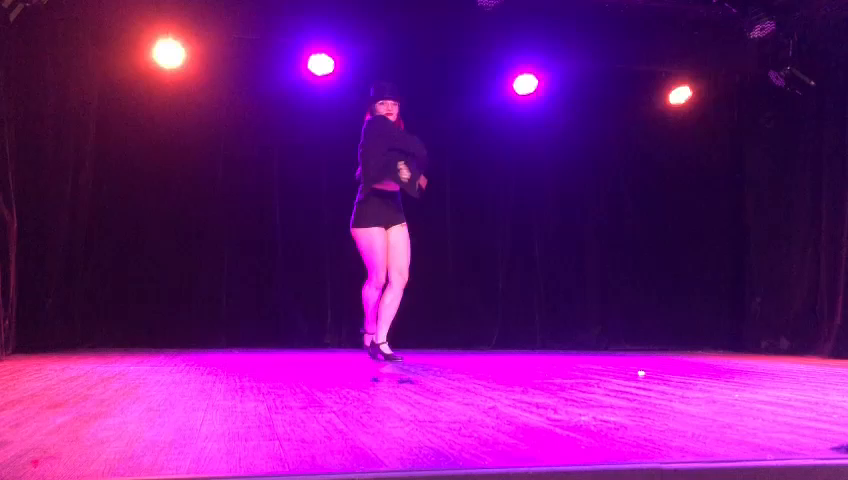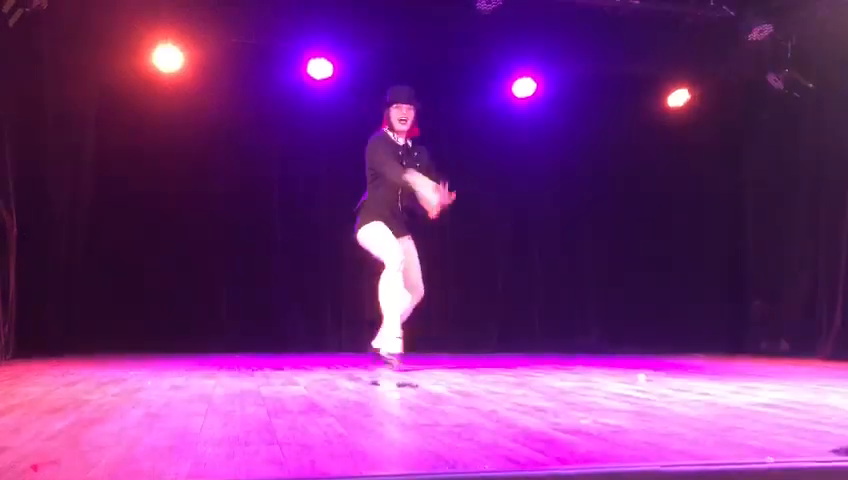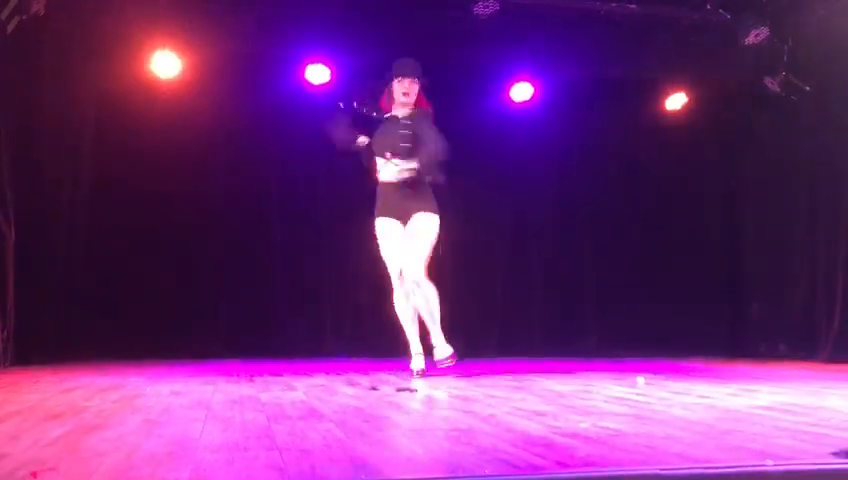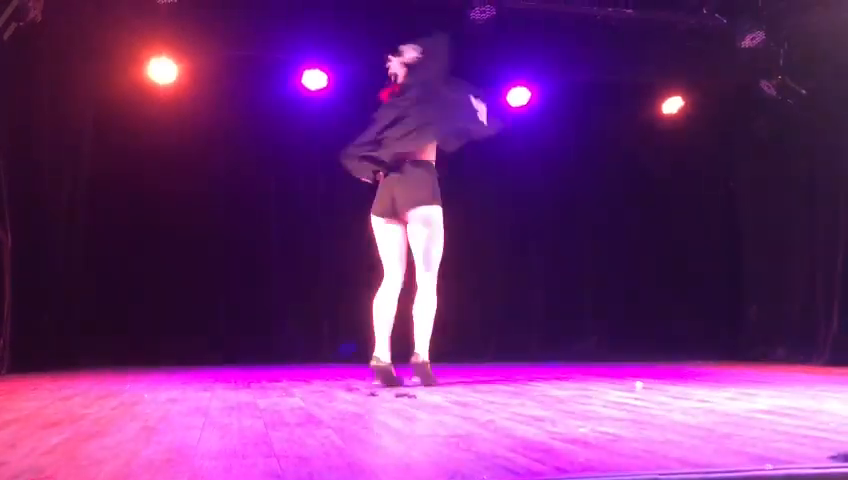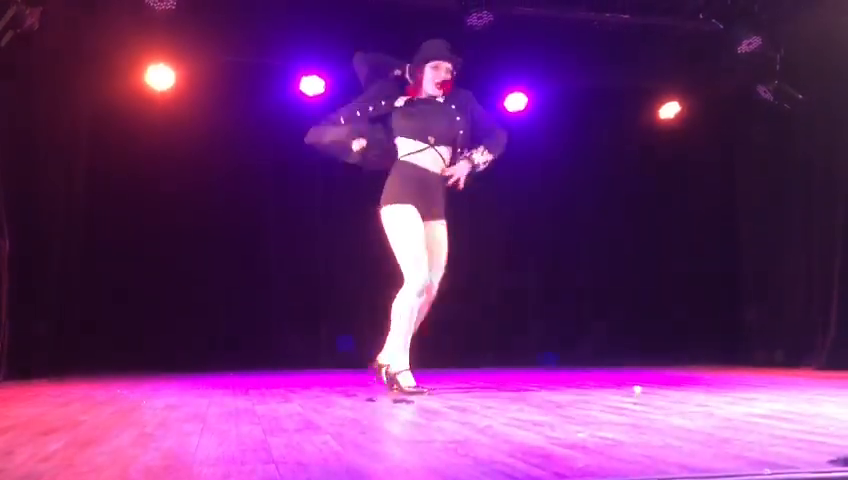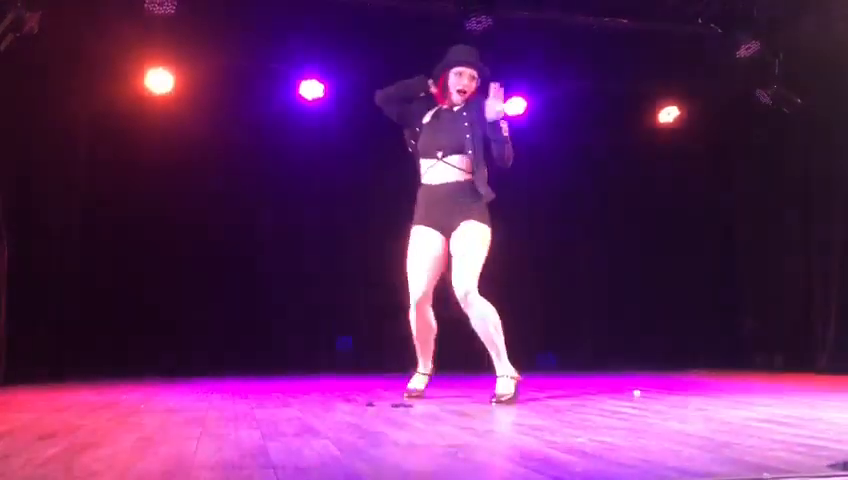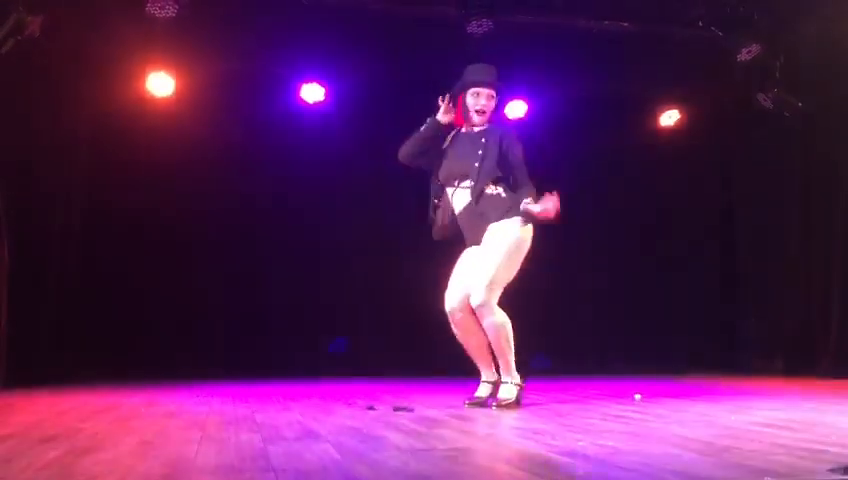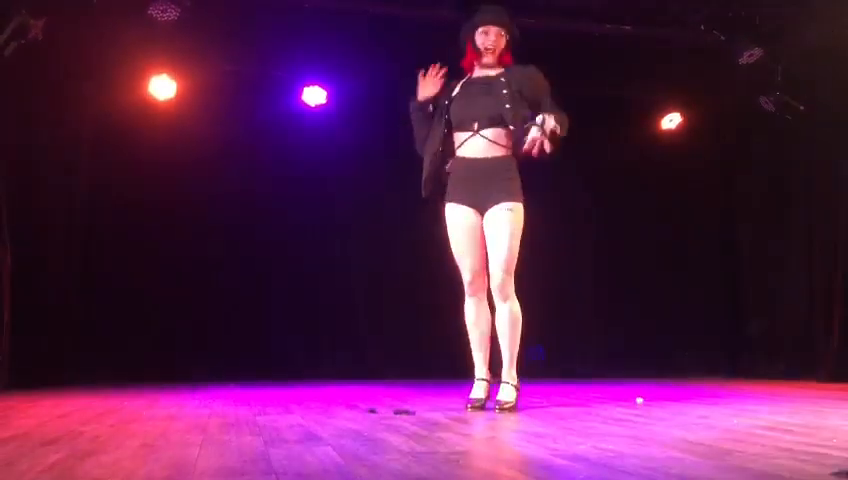
dt=0.3s
person 1, frame 1
left shoulder: (393, 137)
right shoulder: (375, 127)
right elbow: (417, 150)
left wrist: (411, 173)
right wrist: (416, 174)
left hip: (393, 212)
right hip: (370, 213)
left knee: (399, 278)
right knee: (377, 277)
left ankle: (380, 340)
right ankle: (369, 333)
person 1, frame 2
left shoulder: (415, 150)
right shoulder: (379, 141)
left elbow: (432, 179)
right elbow: (391, 170)
left wrist: (440, 195)
right wrist: (422, 185)
left hip: (398, 224)
right hip: (373, 220)
left knee: (415, 291)
right knee: (395, 261)
left ankle: (379, 343)
right ankle: (392, 338)
person 1, frame 3
left shoulder: (419, 119)
right shoulder: (382, 120)
left elbow: (437, 150)
left wrist: (407, 168)
left hip: (420, 205)
right hip: (387, 209)
left knee: (415, 274)
right knee: (399, 278)
left ankle: (440, 343)
right ankle: (427, 349)
person 1, frame 4
left shoulder: (388, 108)
right shoulder: (434, 89)
left elbow: (353, 156)
right elbow: (438, 44)
right wrist: (414, 56)
left hip: (386, 195)
right hip: (422, 193)
left knee: (392, 280)
right knee: (427, 280)
left ankle: (382, 357)
right ankle: (421, 357)
person 1, frame 5
left shoulder: (460, 104)
right shoulder: (397, 98)
left elbow: (496, 138)
right elbow: (363, 62)
left wrist: (471, 161)
right wrist: (402, 74)
left hip: (434, 201)
right hip: (402, 194)
left knee: (429, 289)
right knee: (417, 280)
left ankle: (385, 357)
right ankle: (397, 365)
person 1, frame 6
left shoulder: (479, 110)
right shoulder: (424, 111)
left elbow: (504, 158)
right elbow: (383, 98)
left wrist: (496, 120)
right wrist: (426, 87)
left hip: (467, 210)
right hip: (428, 213)
left knee: (466, 292)
right knee: (419, 294)
left ankle: (505, 372)
right ankle: (423, 369)
person 1, frame 7
left shoulder: (500, 137)
right shoulder: (447, 140)
left elbow: (521, 186)
right elbow: (407, 156)
left wrist: (536, 207)
right wrist: (438, 122)
left hip: (505, 222)
right hip: (474, 238)
left knee: (481, 298)
right knee: (455, 307)
left ankle: (511, 380)
right ankle: (489, 377)
person 1, frame 8
left shoulder: (522, 78)
right shoulder: (454, 88)
left elbow: (556, 119)
right elbow: (427, 144)
left wrist: (542, 129)
right wrist: (424, 102)
left hip: (501, 189)
right hip: (460, 191)
left knee: (501, 283)
right knee: (472, 284)
left ankle: (509, 380)
right ankle: (482, 379)
